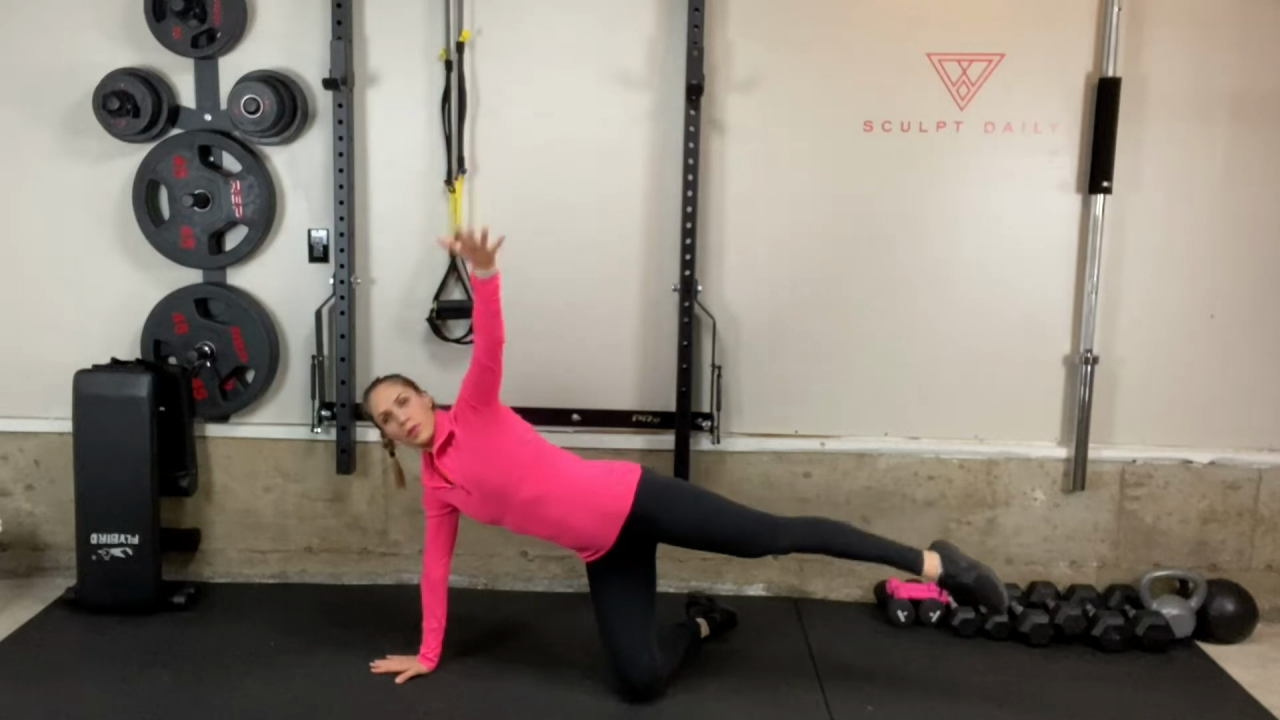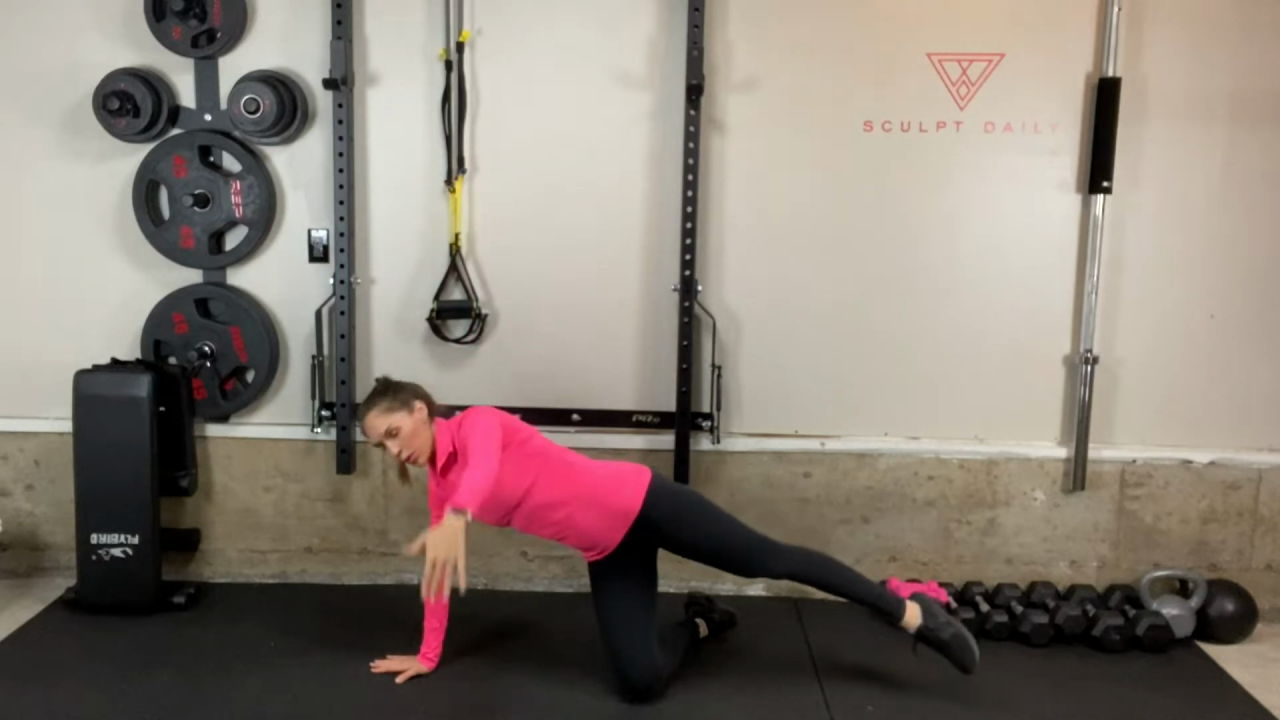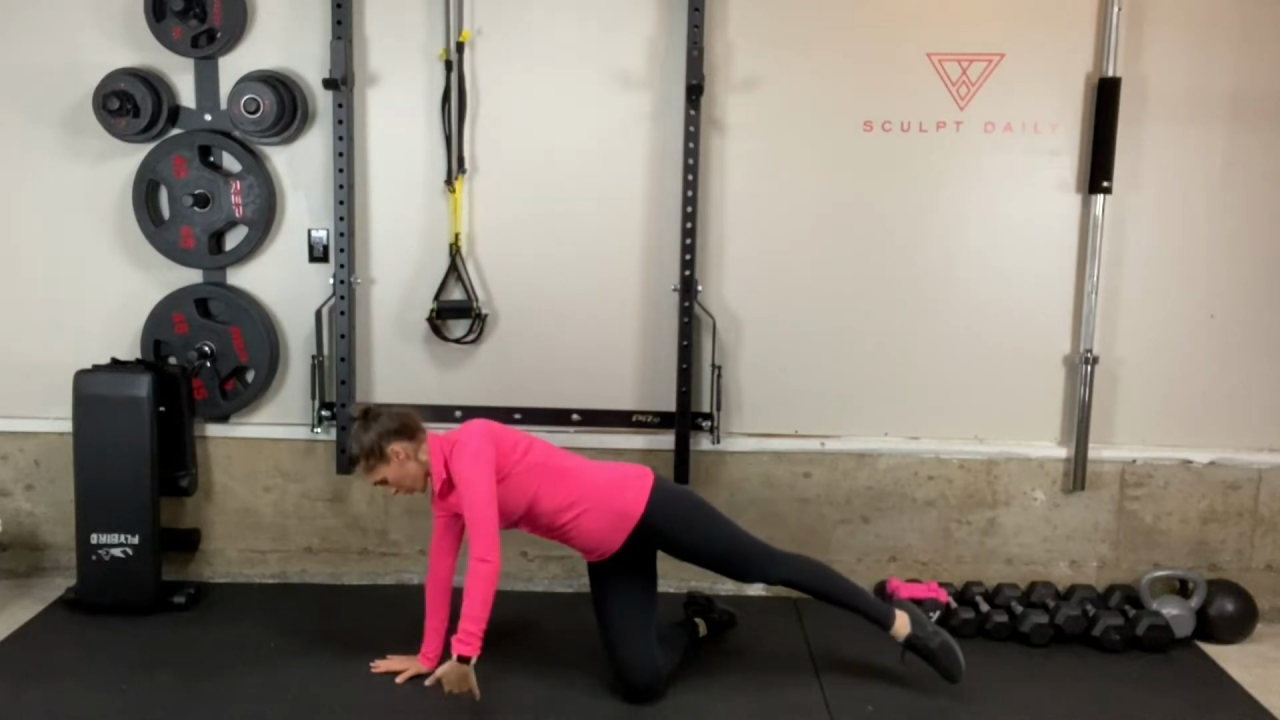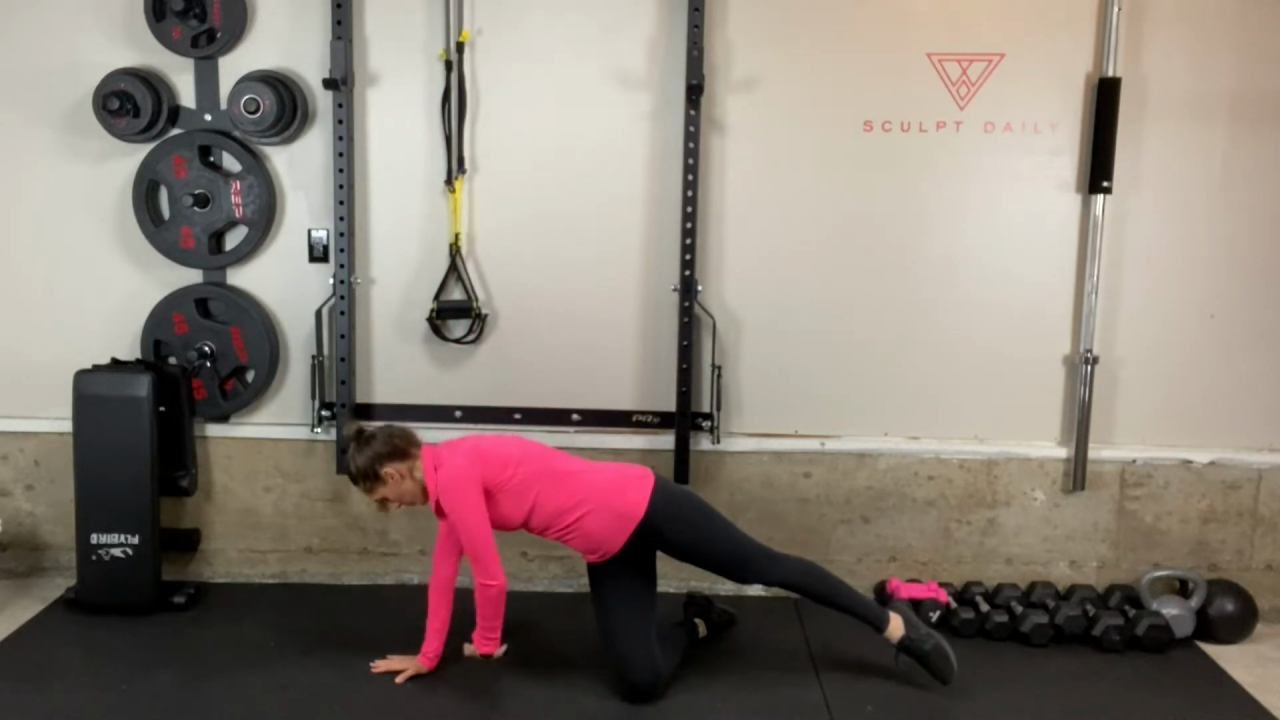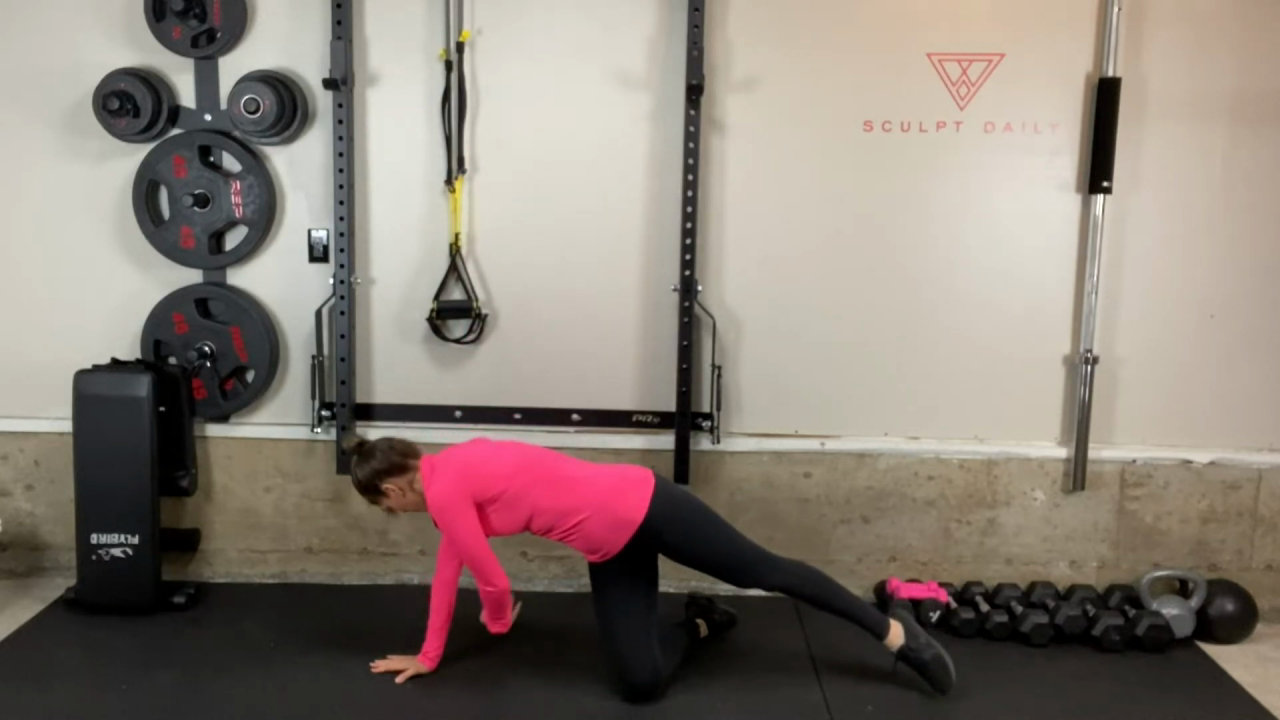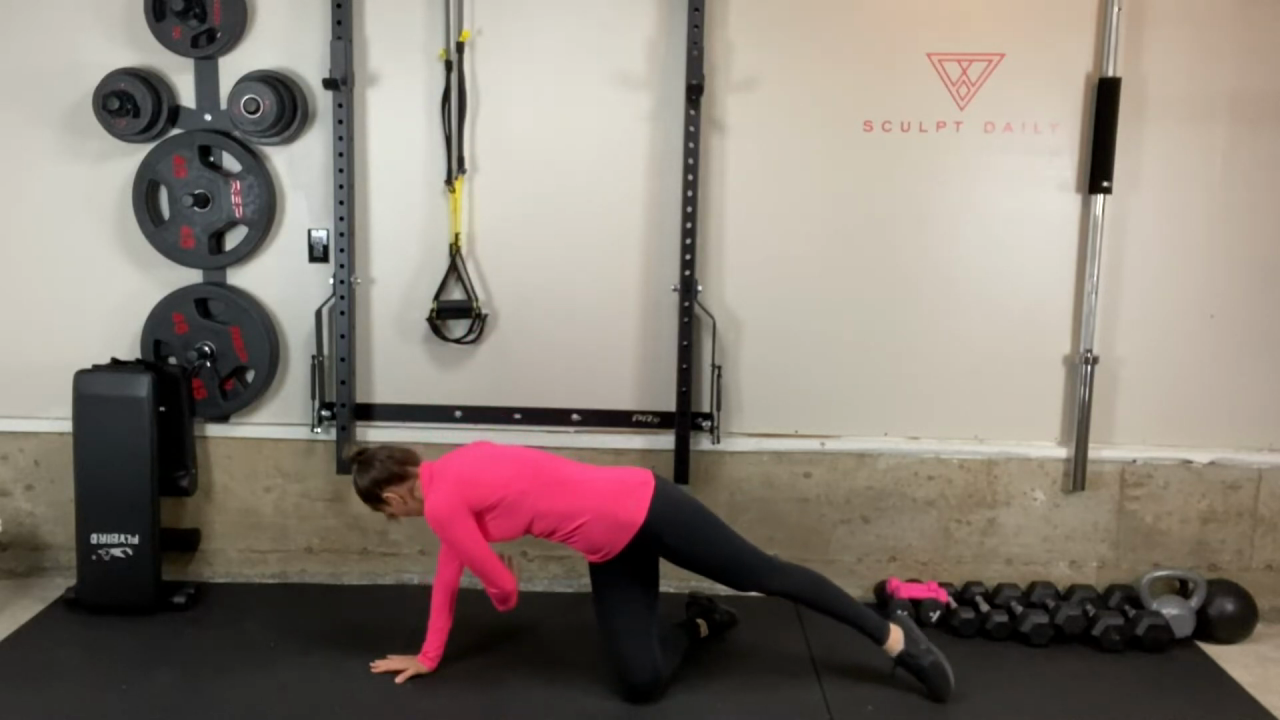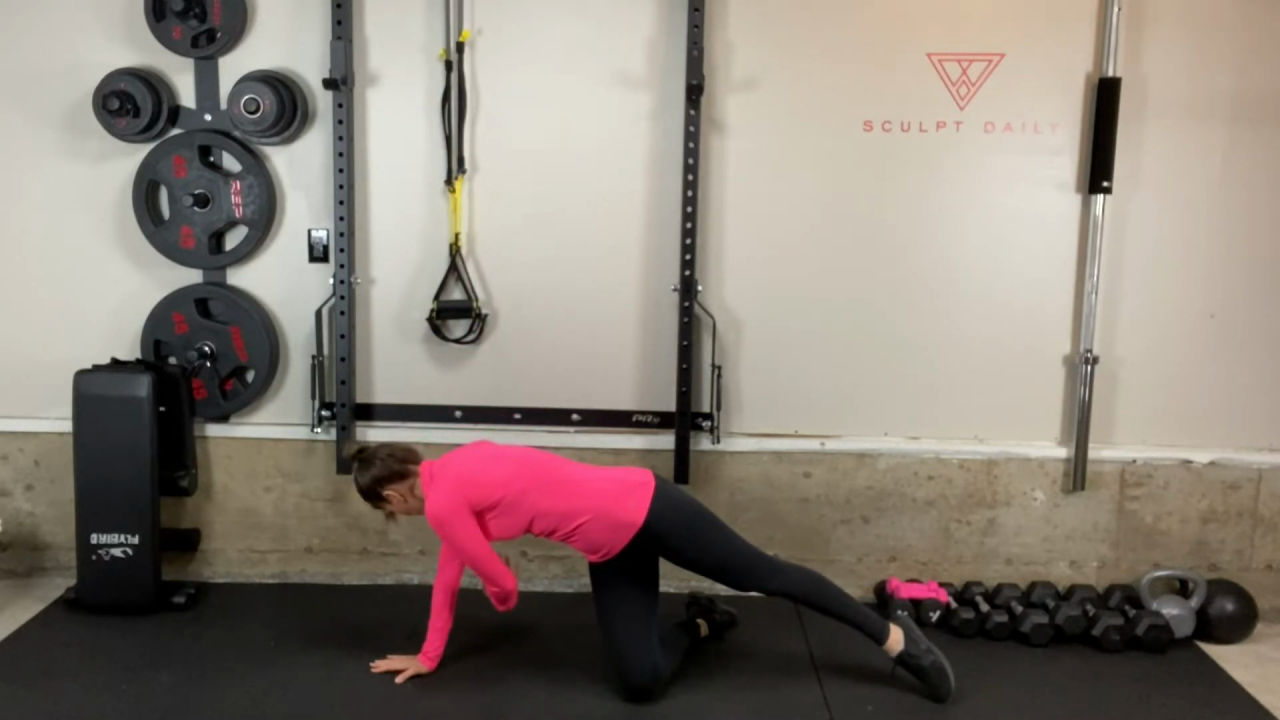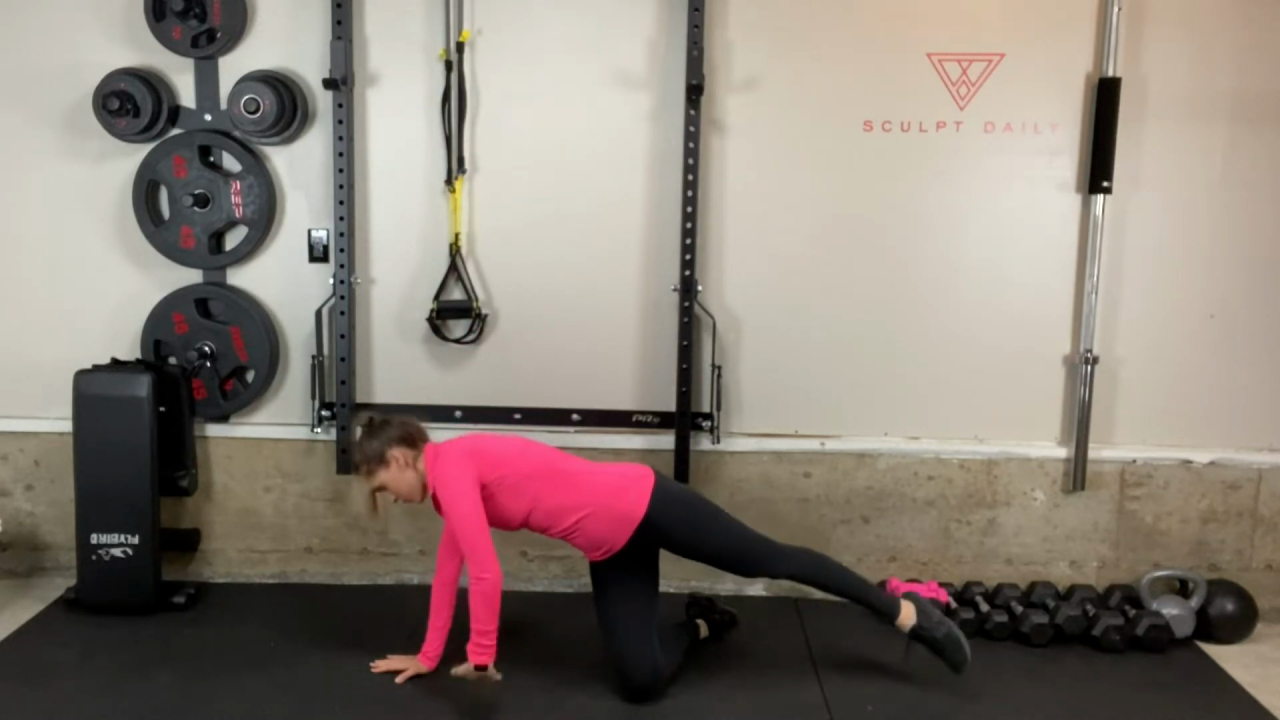
dt=0.4s
person 1, frame 1
left shoulder: (474, 416)
right shoulder: (435, 485)
left elbow: (490, 343)
right elbow: (436, 569)
left wrist: (481, 268)
right wrist: (427, 654)
left hip: (629, 502)
right hip: (601, 550)
left knee: (772, 536)
right knee: (640, 683)
left ankle: (932, 564)
right ankle: (699, 623)
person 1, frame 2
left shoulder: (476, 424)
right shoulder: (436, 490)
left elbow: (483, 468)
right elbow: (435, 566)
left wrist: (455, 521)
right wrist: (427, 654)
left hip: (635, 501)
right hip: (606, 550)
left knee: (769, 559)
right knee: (642, 682)
left ankle: (912, 613)
right ankle: (698, 624)
person 1, frame 3
left shoulder: (468, 444)
right shoulder: (443, 492)
left elbow: (486, 558)
right elbow: (440, 567)
left wrist: (464, 654)
right wrist: (427, 657)
left hip: (638, 504)
right hip: (607, 552)
left knee: (767, 565)
right knee: (640, 683)
left ankle: (901, 623)
right ankle: (697, 623)
person 1, frame 4
left shoulder: (453, 471)
right shoulder: (449, 483)
left elbow: (490, 578)
right elbow: (444, 569)
left wrist: (485, 644)
right wrist: (427, 656)
left hip: (639, 505)
right hip: (608, 549)
left knee: (764, 566)
right knee: (642, 683)
left ankle: (894, 625)
right ankle: (697, 624)
person 1, frame 5
left shoulder: (444, 490)
right shoulder: (454, 475)
left elbow: (493, 583)
right elbow: (447, 569)
left wrist: (499, 619)
right wrist: (427, 656)
left hip: (641, 508)
right hip: (610, 549)
left knee: (764, 571)
right knee: (641, 683)
left ankle: (895, 633)
right ankle: (697, 624)
person 1, frame 6
left shoulder: (443, 502)
right shoulder: (455, 475)
left elbow: (500, 584)
right elbow: (448, 573)
left wrist: (507, 598)
right wrist: (428, 656)
left hip: (642, 509)
right hip: (611, 549)
left knee: (765, 575)
right knee: (642, 683)
left ankle: (894, 638)
right ankle: (698, 624)
person 1, frame 7
left shoulder: (443, 502)
right shoulder: (455, 474)
left elbow: (501, 584)
right elbow: (449, 572)
left wrist: (505, 598)
right wrist: (428, 656)
left hip: (642, 508)
right hip: (610, 549)
left knee: (764, 575)
right knee: (641, 683)
left ankle: (895, 638)
right ankle: (698, 624)
person 1, frame 8
left shoulder: (451, 466)
right shoulder: (454, 480)
left elbow: (487, 575)
right elbow: (448, 570)
left wrist: (483, 657)
right wrist: (429, 655)
left hip: (642, 504)
right hip: (611, 548)
left knee: (771, 559)
right knee: (641, 683)
left ankle: (905, 613)
right ankle: (698, 624)
